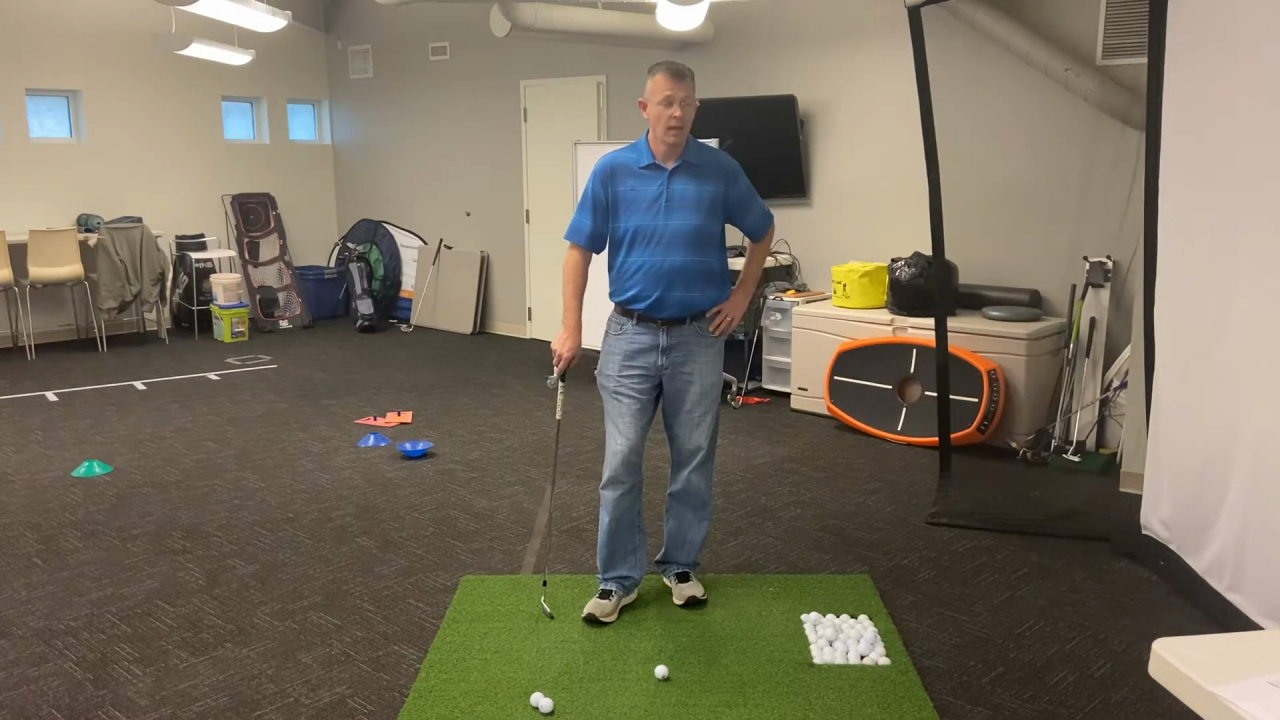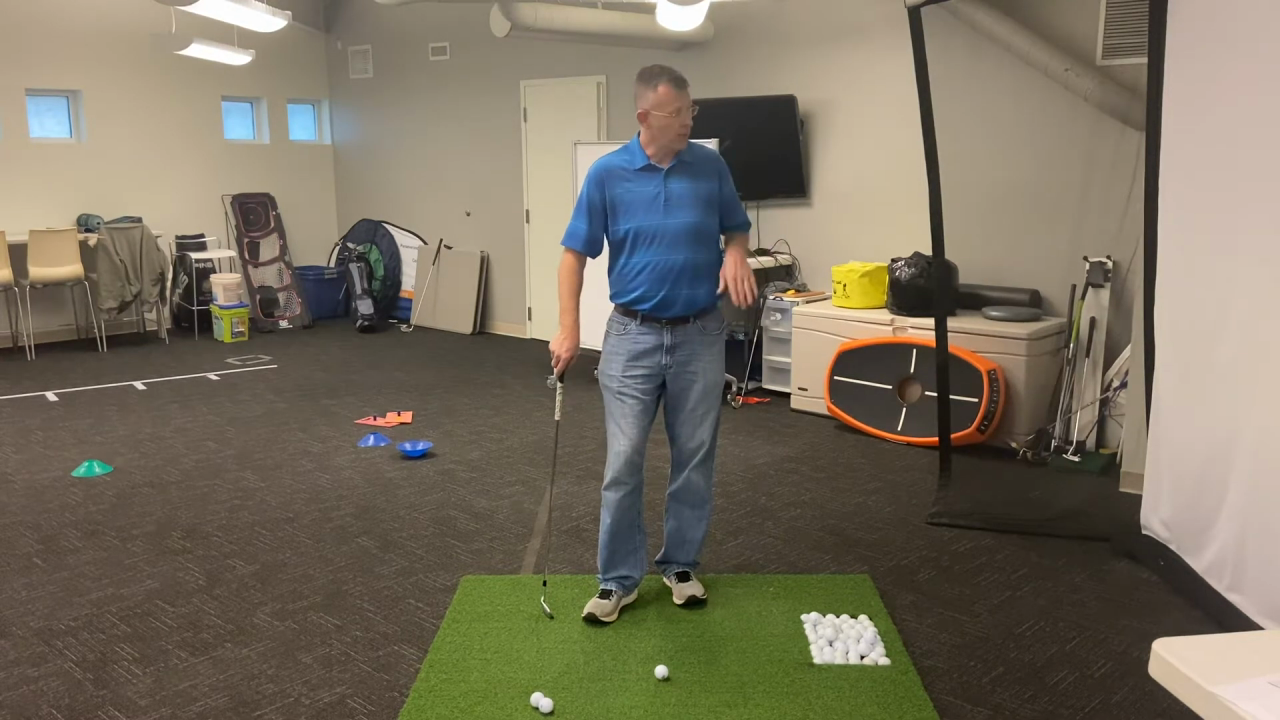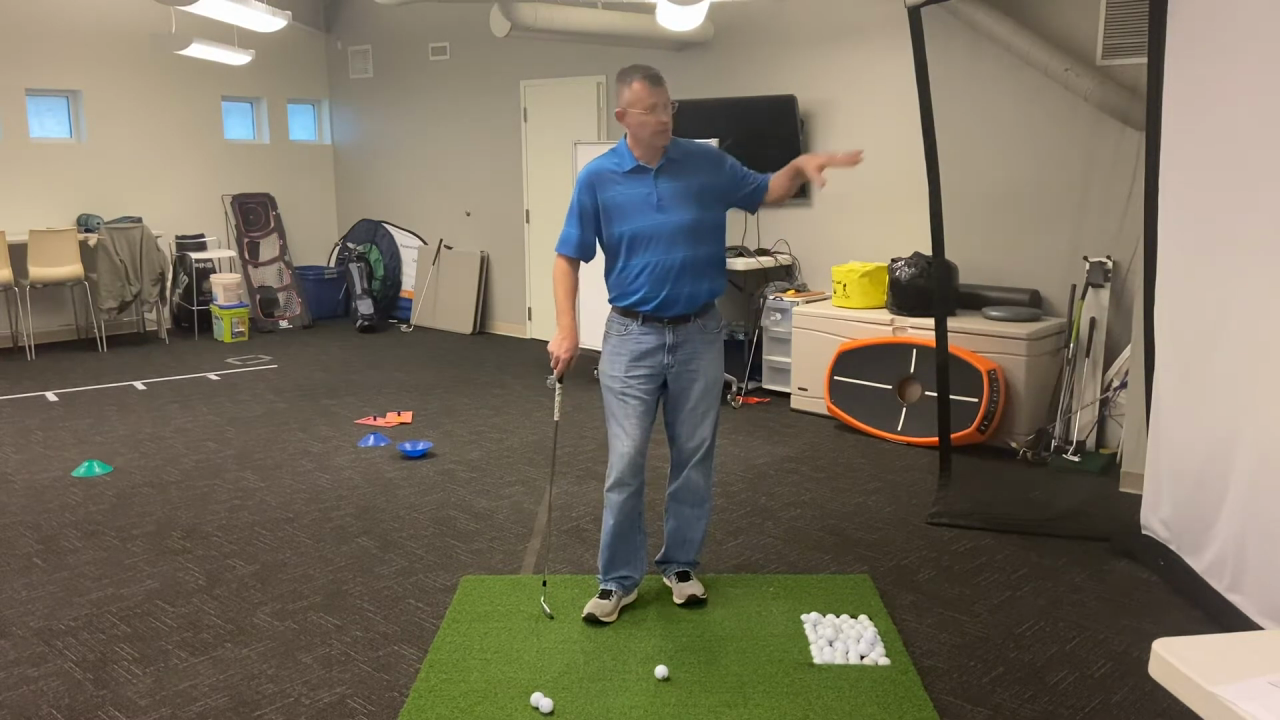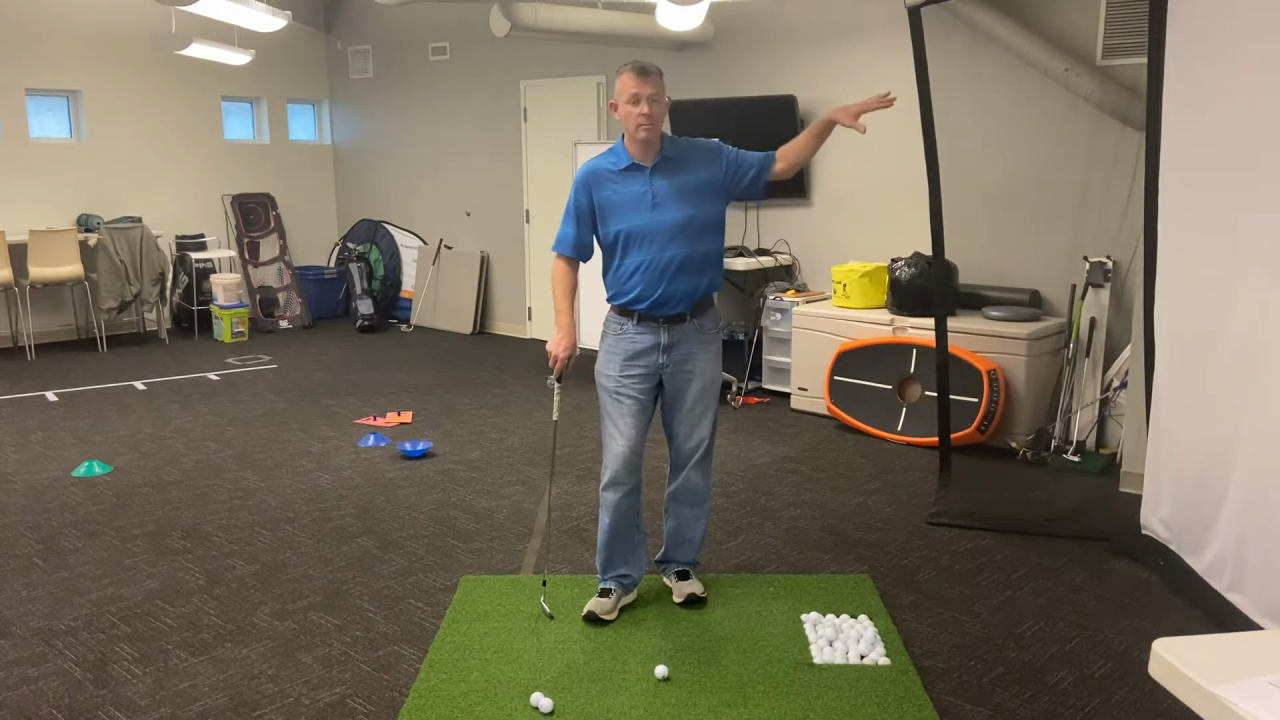
dt=0.4s
person 1, frame 1
left shoulder: (720, 170)
right shoulder: (612, 170)
left elbow: (763, 231)
right elbow: (580, 250)
left wrist: (742, 294)
right wrist: (570, 327)
left hip: (698, 336)
right hip: (630, 335)
left knee: (694, 460)
right knee: (622, 461)
left ankle: (680, 564)
right ankle: (618, 578)
person 1, frame 2
left shoulder: (711, 167)
right shoulder: (607, 173)
left elbow: (737, 228)
right elbow: (575, 253)
left wrist: (734, 255)
right wrist: (569, 329)
left hip: (699, 335)
right hip: (633, 334)
left knee: (694, 459)
right knee: (624, 462)
left ankle: (680, 563)
right ankle: (618, 578)
person 1, frame 3
left shoulder: (707, 162)
right shoulder: (596, 178)
left elbow: (764, 192)
right elbow: (568, 257)
left wrist: (801, 166)
right wrist: (565, 329)
left hip: (700, 331)
right hip: (633, 334)
left knee: (693, 457)
right knee: (626, 461)
left ankle: (680, 564)
right ankle: (617, 578)
person 1, frame 4
left shoulder: (708, 160)
right shoulder: (593, 177)
left elbow: (781, 164)
right elbow: (566, 257)
left wrist: (829, 119)
right wrist: (564, 328)
left hip: (696, 331)
right hip: (629, 334)
left knee: (692, 457)
right knee: (620, 462)
left ankle: (680, 563)
right ankle: (617, 577)
